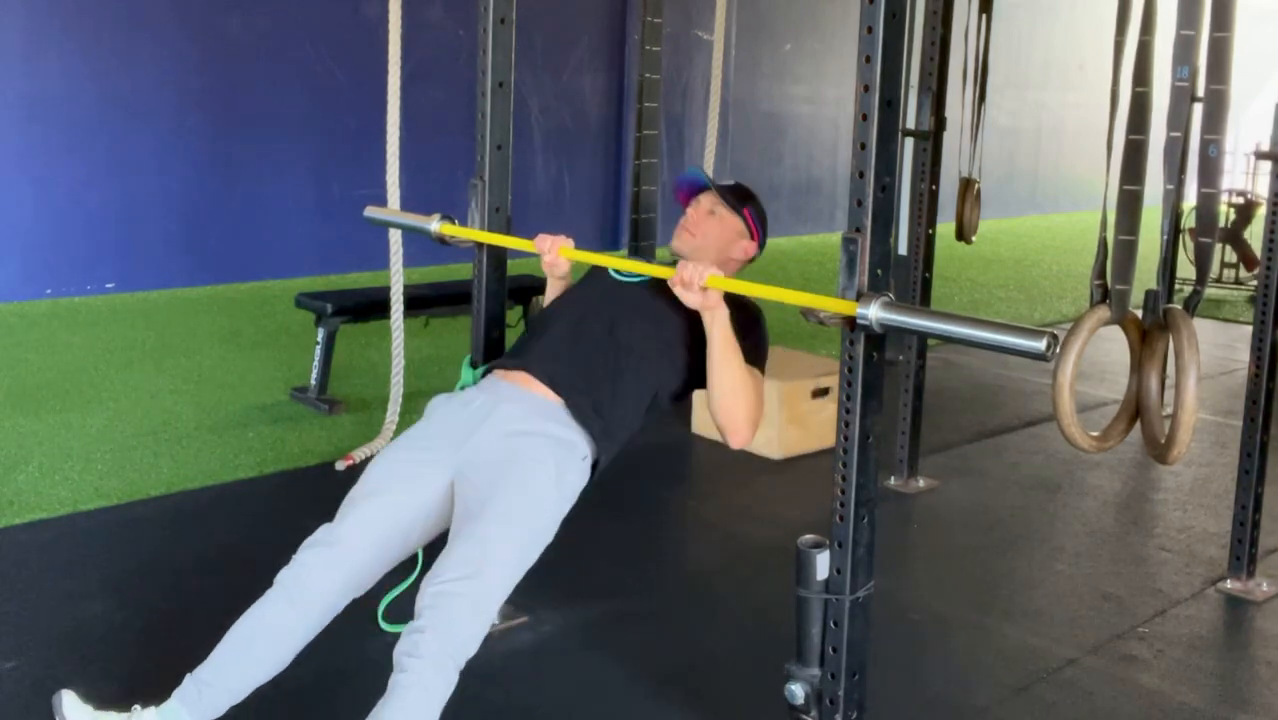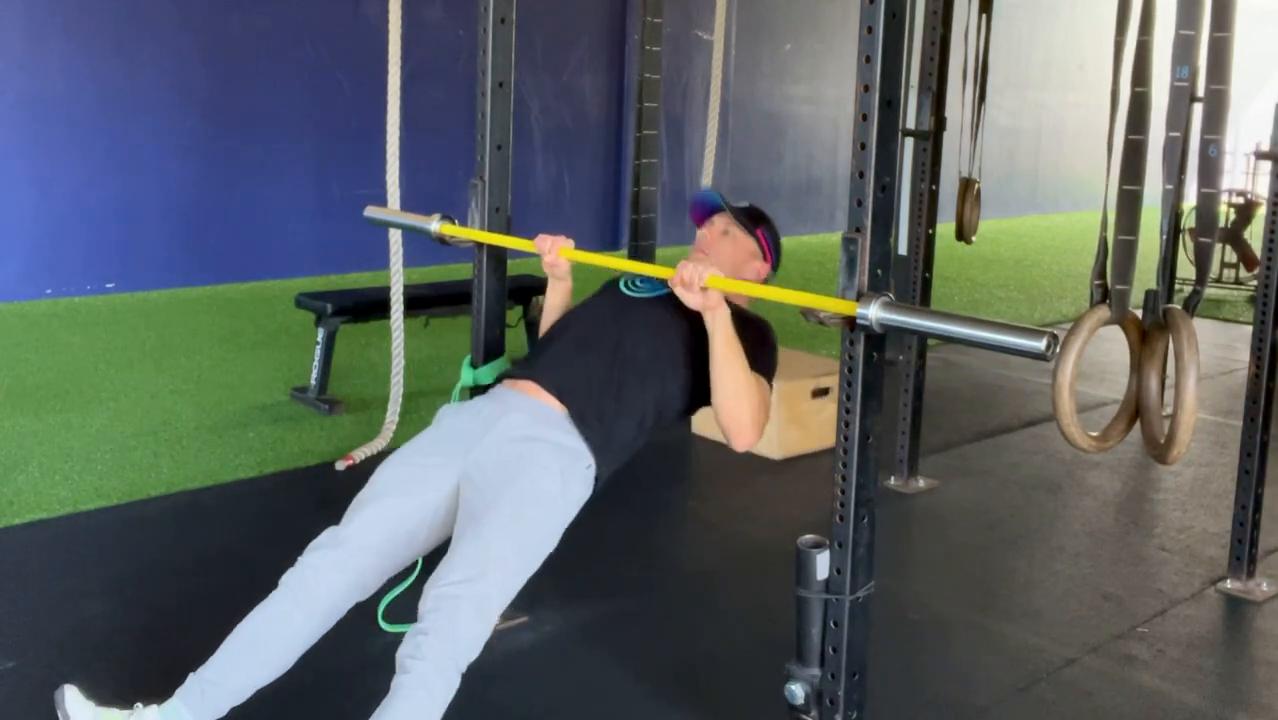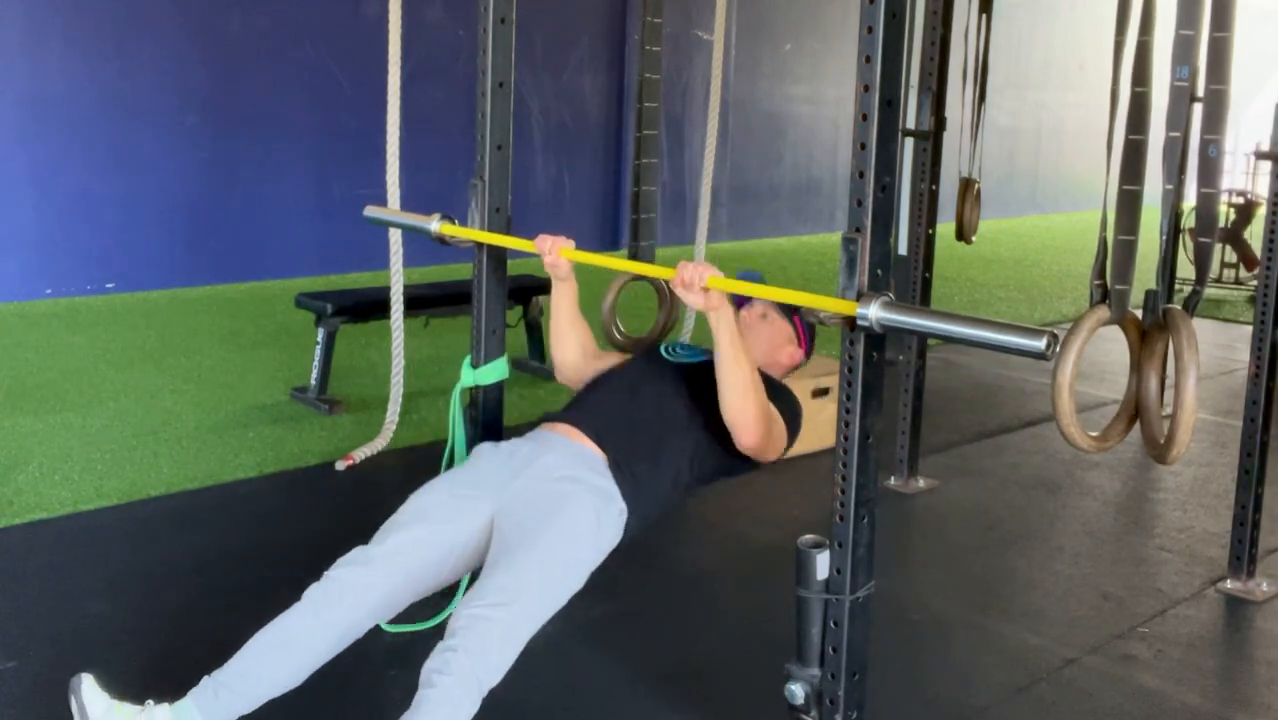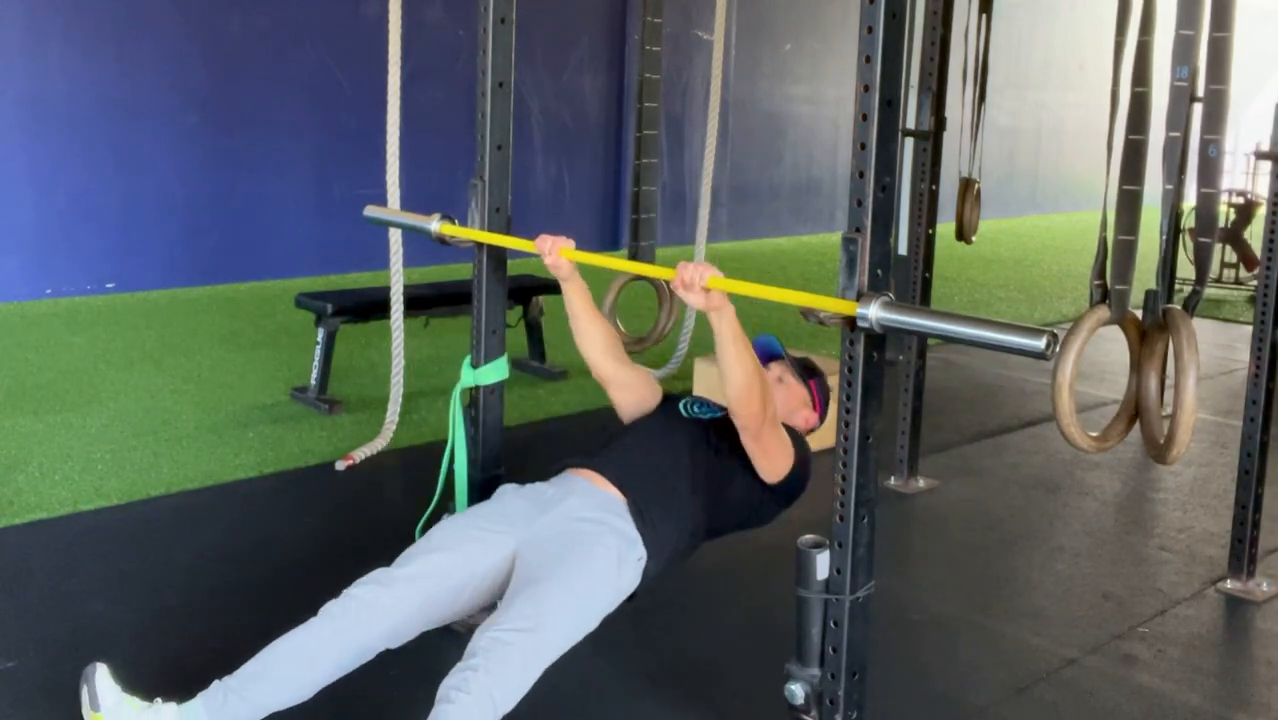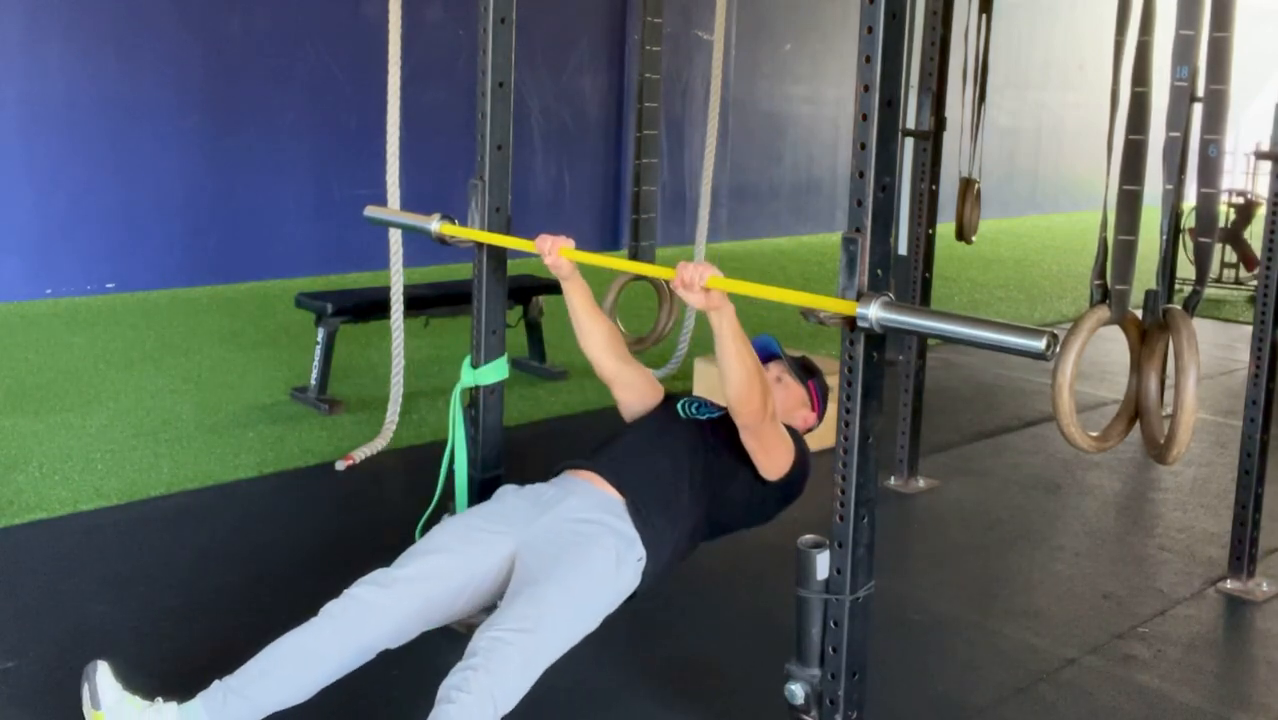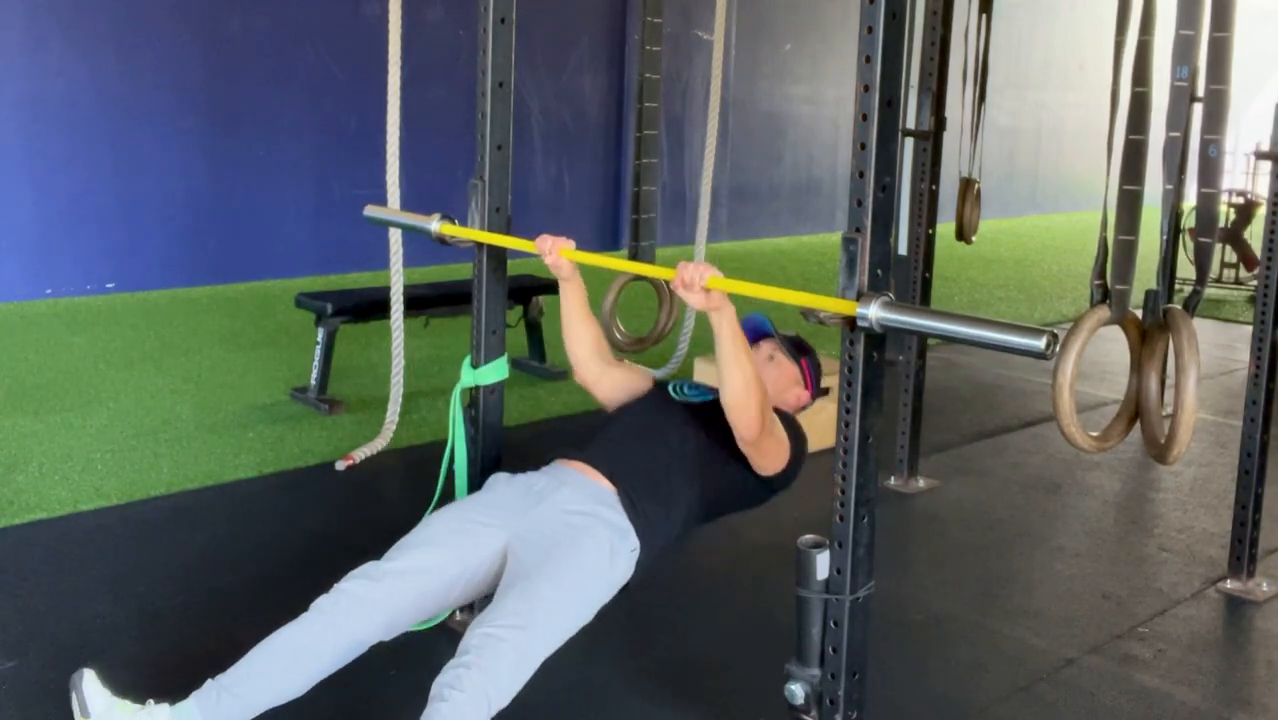
dt=0.3s
person 1, frame 1
left shoulder: (734, 318)
right shoulder: (628, 270)
left elbow: (737, 429)
left wrist: (714, 310)
right wrist: (557, 276)
left hip: (547, 442)
right hip: (468, 409)
left knee: (447, 616)
right knee: (329, 560)
person 1, frame 2
left shoulder: (744, 333)
right shoulder: (642, 285)
left elbow: (742, 431)
left wrist: (716, 310)
right wrist: (559, 277)
left hip: (552, 450)
right hip: (477, 418)
left knee: (452, 613)
right knee: (334, 562)
person 1, frame 3
left shoulder: (772, 403)
right shoulder: (675, 358)
left elbow: (751, 435)
right elbow: (574, 370)
left wrist: (720, 311)
right wrist: (563, 277)
left hip: (587, 491)
right hip: (511, 459)
left knee: (479, 637)
right knee: (361, 581)
person 1, frame 4
left shoulder: (778, 465)
right shoulder: (680, 411)
left elbow: (752, 414)
right elbow: (608, 363)
left wrist: (719, 311)
right wrist: (567, 273)
left hip: (607, 537)
right hip: (531, 502)
right knee: (378, 602)
person 1, frame 5
left shoulder: (777, 464)
right shoulder: (682, 412)
left elbow: (751, 411)
right elbow: (611, 359)
left wrist: (719, 310)
right wrist: (567, 273)
left hip: (606, 539)
right hip: (532, 503)
right knee: (378, 601)
person 1, frame 6
left shoulder: (776, 448)
right shoulder: (679, 395)
left elbow: (749, 433)
right elbow: (592, 368)
left wrist: (720, 314)
right wrist: (568, 277)
left hip: (598, 528)
right hip: (524, 491)
left knee: (489, 658)
right knee: (370, 595)
